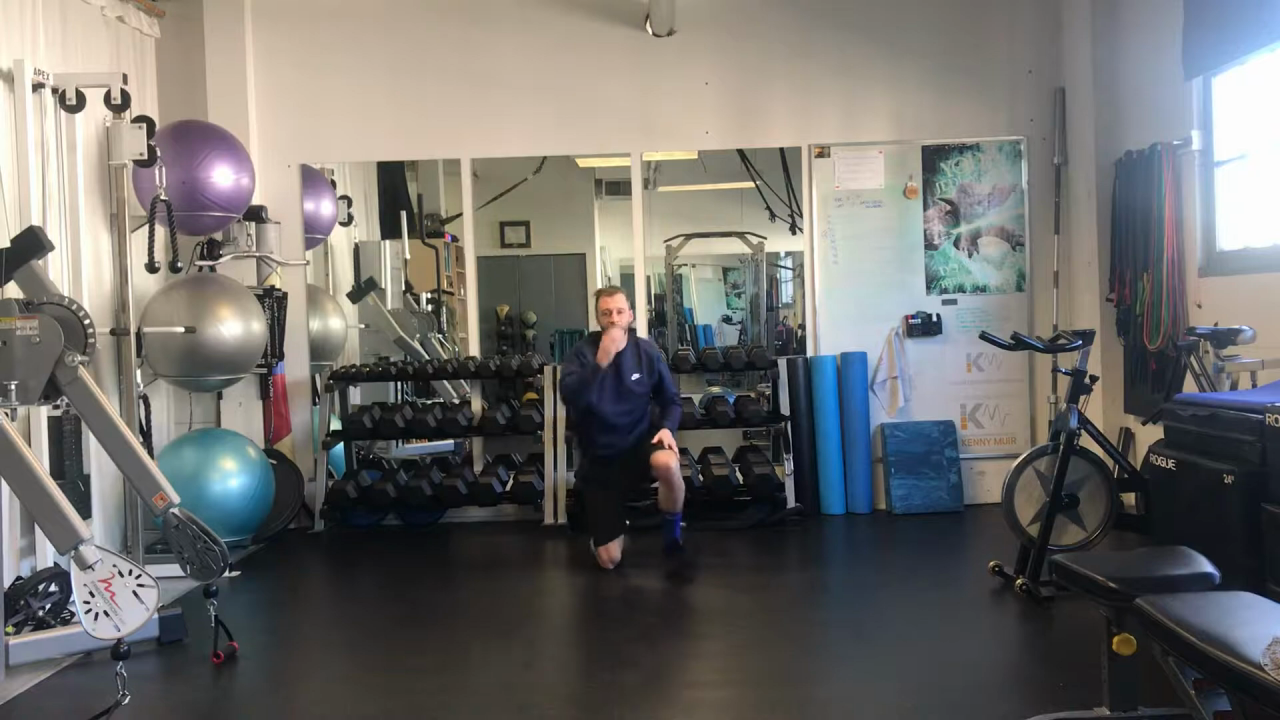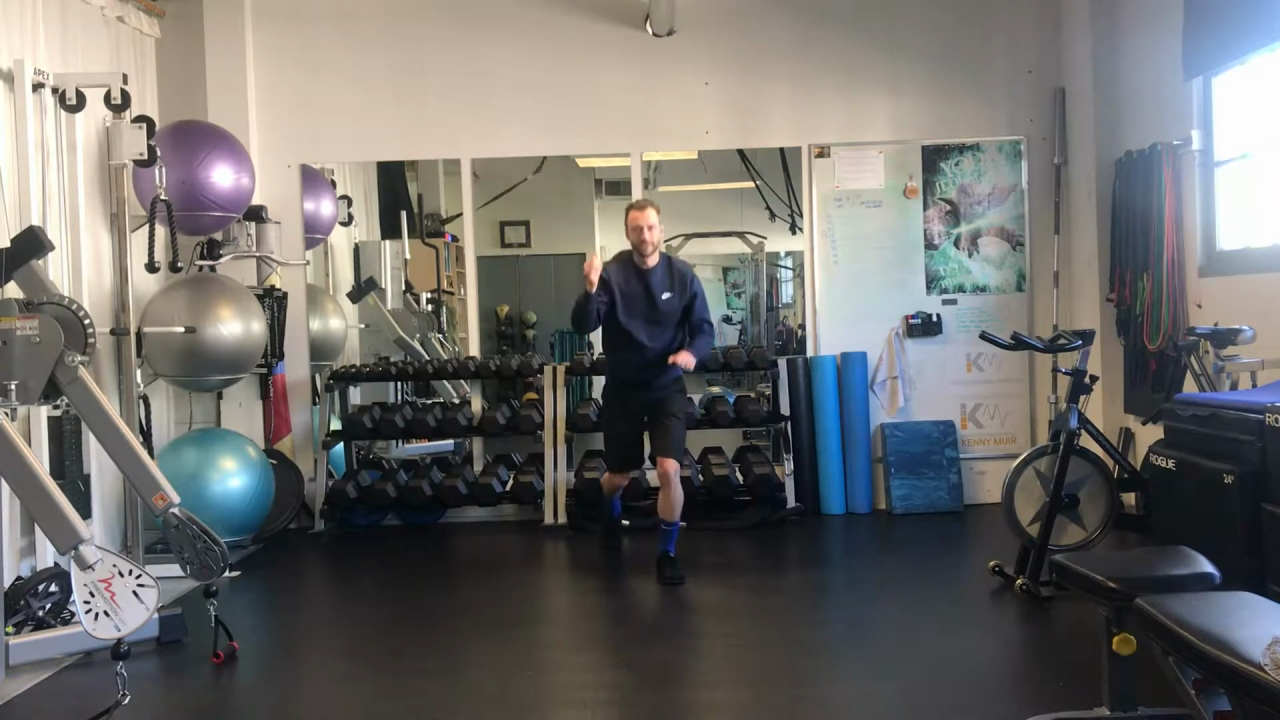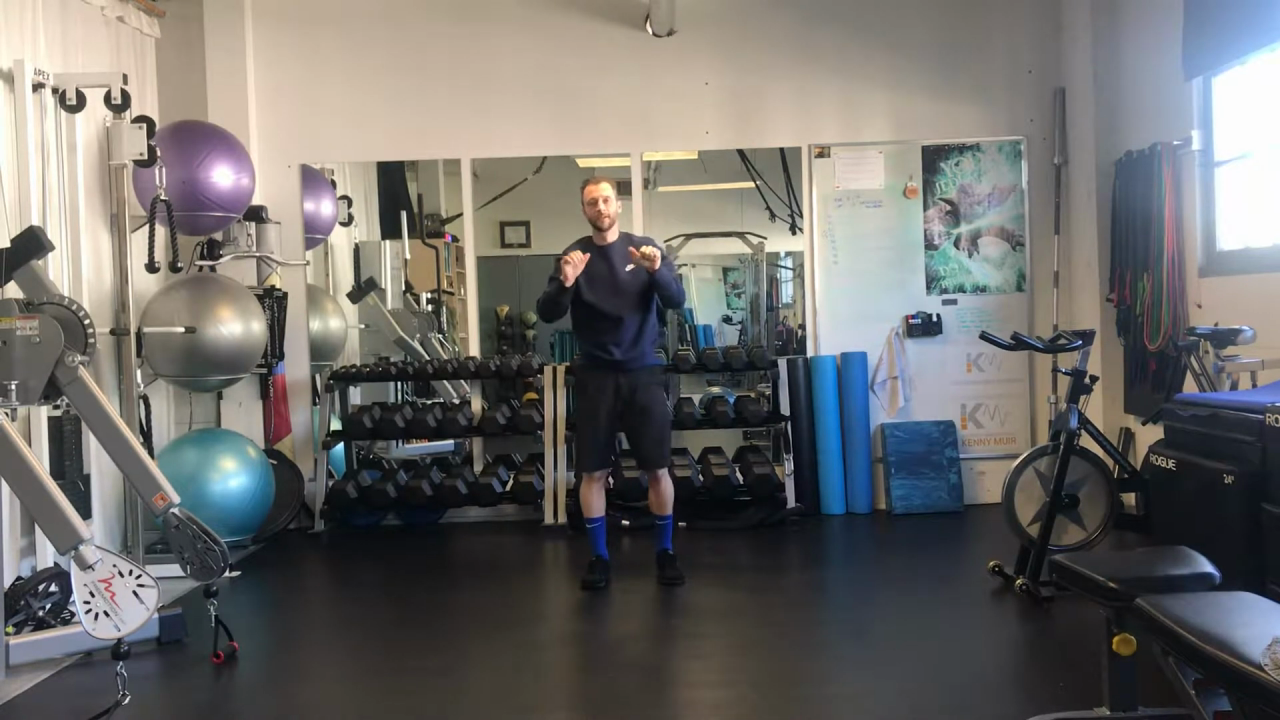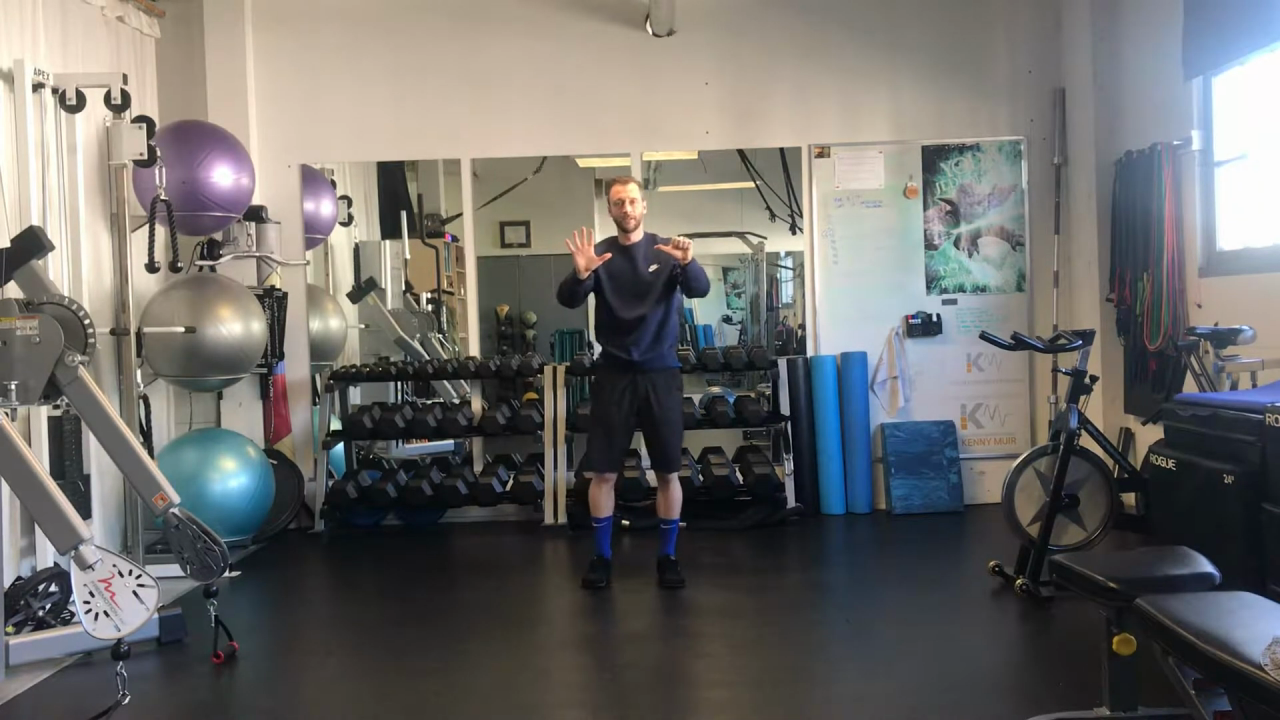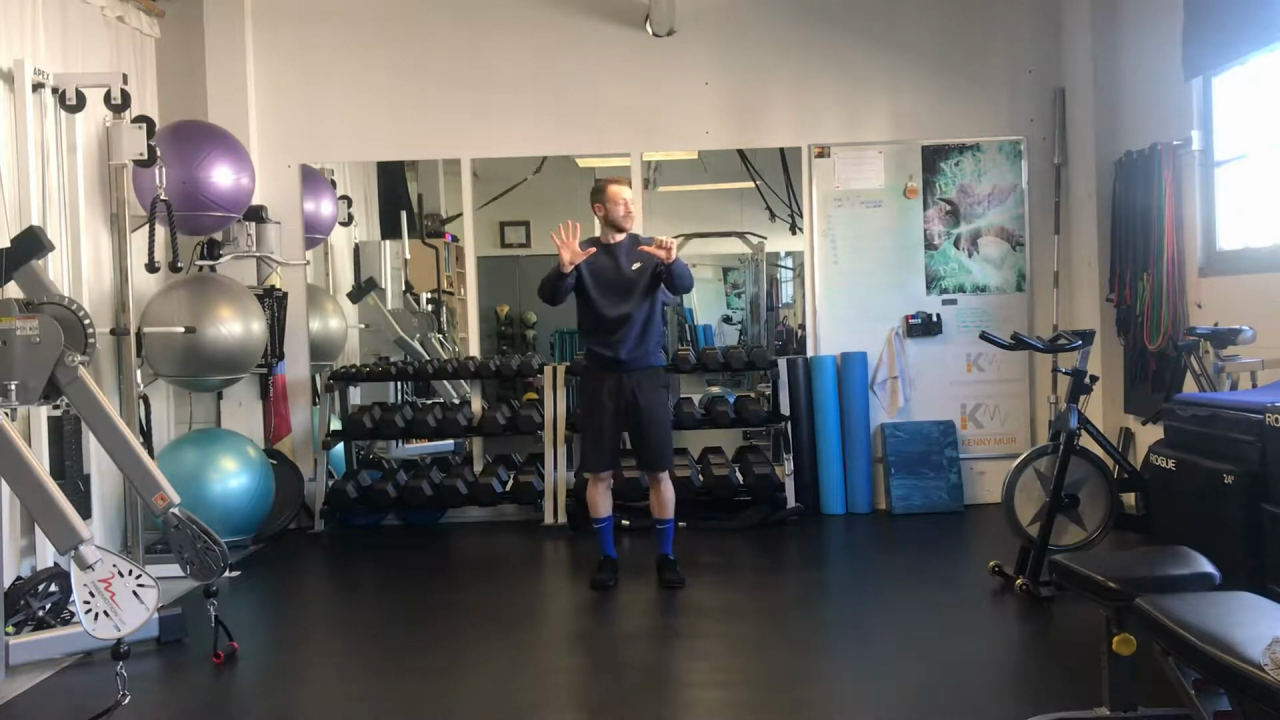
dt=0.7s
person 1, frame 1
left shoulder: (649, 352)
right shoulder: (583, 353)
left elbow: (671, 399)
right elbow: (570, 398)
left wrist: (667, 427)
right wrist: (599, 364)
left hip: (640, 441)
right hip: (601, 456)
left knee: (668, 464)
right knee: (609, 560)
left ankle: (673, 537)
right ankle: (607, 525)
person 1, frame 2
left shoulder: (682, 274)
right shoulder: (612, 272)
left elbow: (704, 328)
right elbow: (583, 325)
left wrist: (691, 352)
right wrist: (590, 288)
left hip: (667, 387)
right hip: (622, 388)
left knee: (669, 471)
right knee: (618, 476)
left ankle: (667, 554)
right ankle: (612, 513)
person 1, frame 3
left shoulder: (644, 249)
right shoulder: (575, 256)
left elbow: (676, 300)
right elbow: (547, 313)
left wrist: (657, 270)
right wrist: (565, 282)
left hip: (643, 372)
right hip: (596, 375)
left knee: (658, 469)
right knee: (593, 472)
left ankle: (665, 552)
right ankle: (599, 557)
person 1, frame 4
left shoulder: (666, 250)
right shoulder: (600, 253)
left elbow: (699, 290)
right elbow: (568, 300)
left wrist: (688, 263)
right wrist: (581, 273)
left hip: (661, 373)
right hip: (613, 375)
left knee: (668, 473)
right knee: (603, 473)
left ankle: (668, 556)
right ankle: (601, 556)
person 1, frame 5
left shoulder: (648, 249)
right shoulder: (583, 253)
left elbow: (683, 286)
right elbow: (550, 296)
left wrist: (671, 261)
right wrist: (564, 268)
left hip: (647, 374)
right hip: (601, 376)
left knee: (659, 471)
right knee: (598, 473)
left ankle: (666, 556)
right ankle: (607, 557)
